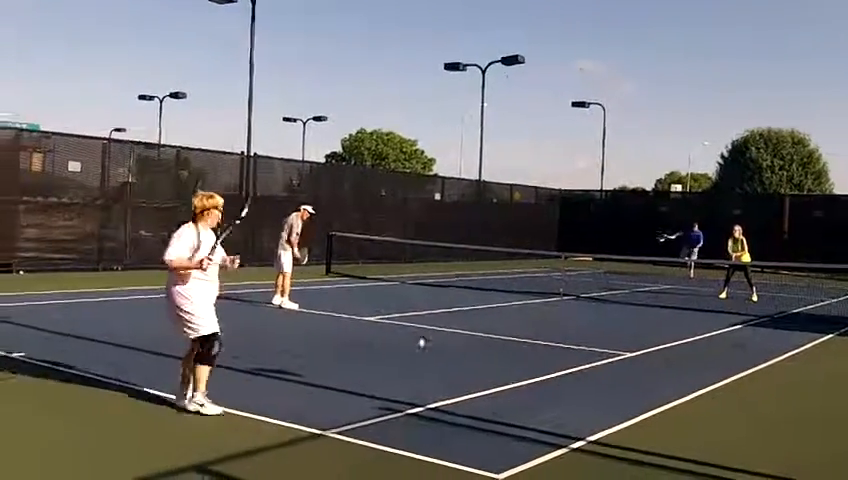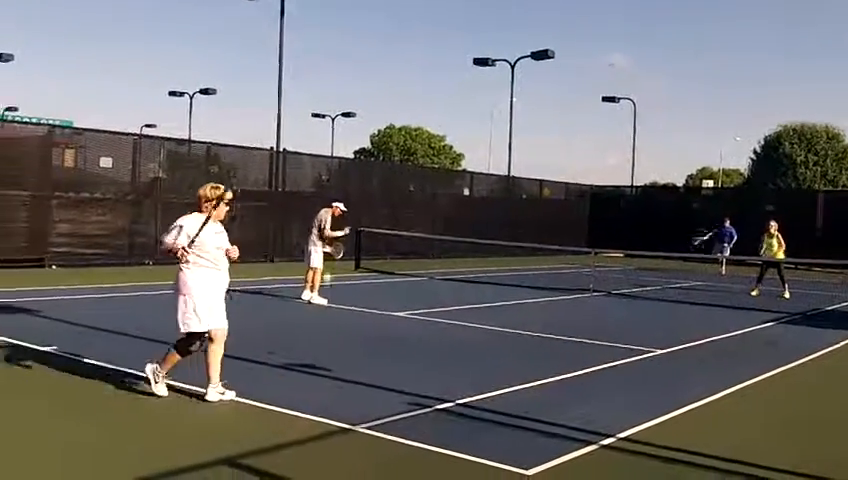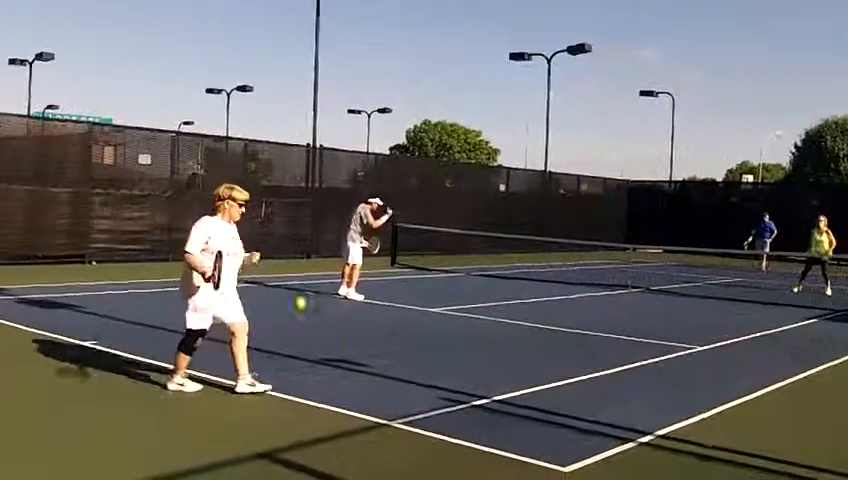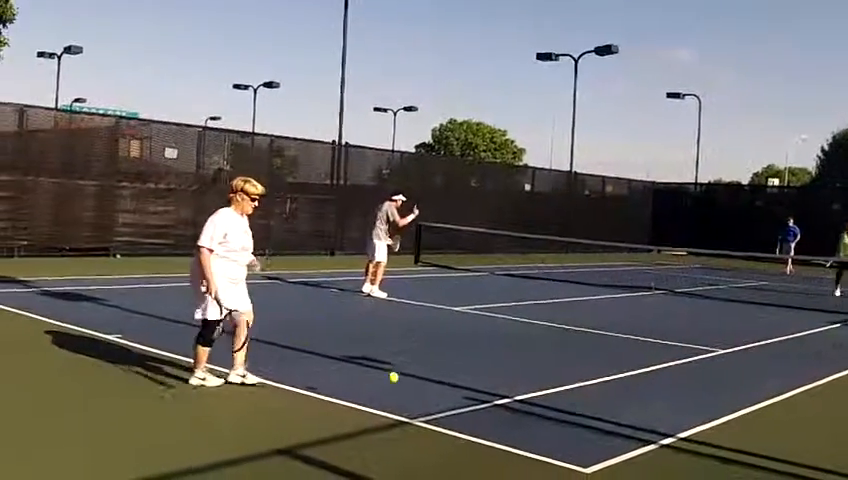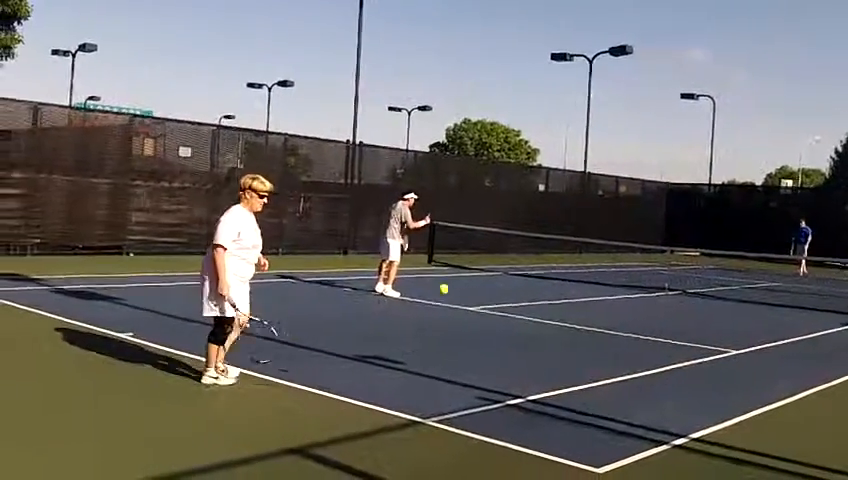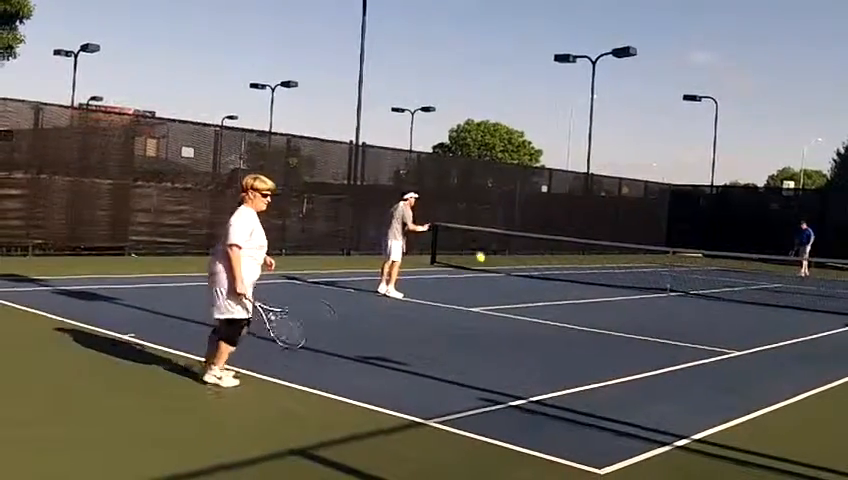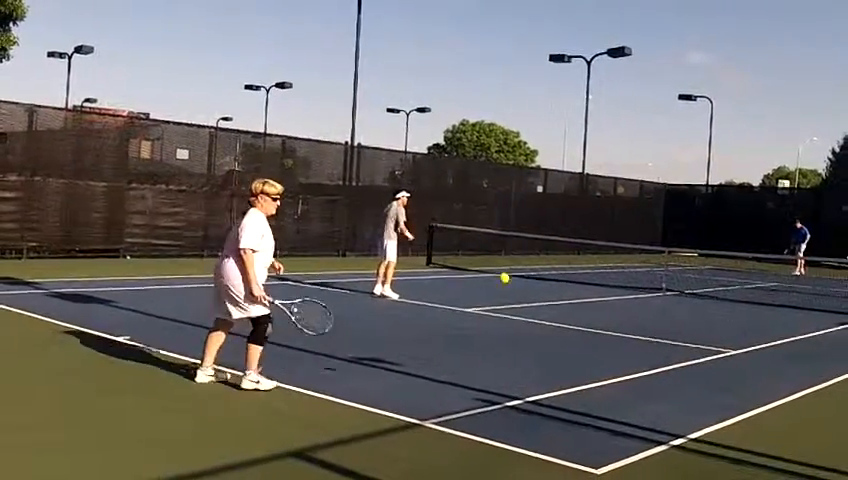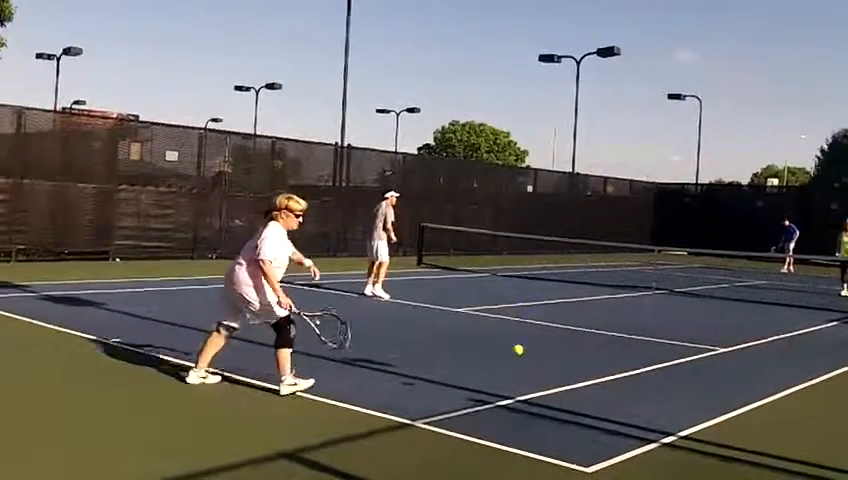
dt=0.2s
person 1, frame 1
left shoulder: (208, 233)
right shoulder: (186, 233)
left elbow: (220, 258)
right elbow: (169, 261)
left wrist: (231, 261)
right wrist: (194, 264)
left hip: (202, 298)
right hip: (187, 296)
left knee: (200, 344)
right knee: (209, 341)
left ankle: (184, 396)
right ankle: (197, 397)
person 1, frame 2
left shoulder: (219, 227)
right shoulder: (190, 221)
left elbow: (221, 256)
right elbow: (166, 241)
left wrist: (232, 253)
right wrist: (177, 250)
left hip: (214, 292)
right hip: (195, 288)
left knee: (219, 335)
right knee: (196, 338)
left ankle: (215, 388)
right ankle: (157, 371)
person 1, frame 3
left shoulder: (231, 227)
right shoulder: (205, 225)
right elbow: (189, 255)
left wrist: (248, 258)
right wrist: (204, 272)
left hip: (225, 289)
right hip: (202, 288)
left knee: (240, 328)
right knee: (196, 333)
left ankle: (244, 380)
right ankle: (177, 378)
person 1, frame 4
left shoulder: (243, 219)
right shoulder: (221, 218)
right elbow: (204, 250)
left wrist: (251, 260)
right wrist: (210, 280)
left hip: (234, 280)
right hip: (215, 279)
left knee: (245, 318)
right knee: (212, 324)
left ankle: (238, 370)
right ankle: (199, 373)
person 1, frame 5
left shoulder: (249, 216)
right shoulder: (234, 216)
right elbow: (219, 248)
left wrist: (258, 257)
right wrist: (222, 282)
left hip: (238, 279)
right hip: (224, 277)
left knee: (240, 321)
right knee: (224, 323)
left ankle: (218, 364)
right ankle: (210, 372)
person 1, frame 6
left shoulder: (250, 216)
right shoulder: (243, 217)
right elbow: (233, 249)
left wrist: (263, 258)
right wrist: (240, 283)
left hip: (232, 277)
right hip: (231, 278)
left knee: (227, 323)
right knee: (238, 324)
left ankle: (210, 366)
right ankle: (215, 370)
person 1, frame 7
left shoulder: (257, 219)
right shoulder: (255, 219)
right elbow: (246, 252)
left wrist: (271, 262)
right wrist: (255, 285)
left hip: (229, 277)
right hip: (239, 278)
left knee: (224, 324)
right knee: (262, 323)
left ankle: (204, 371)
right ankle: (251, 376)
person 1, frame 8
left shoulder: (278, 230)
right shoulder: (274, 233)
left elbow: (289, 251)
right elbow: (265, 264)
left wrist: (308, 263)
right wrist: (280, 295)
left hip: (240, 283)
right hip: (250, 285)
left knee: (225, 328)
right knee: (285, 326)
left ankle: (198, 372)
right ankle: (287, 380)
